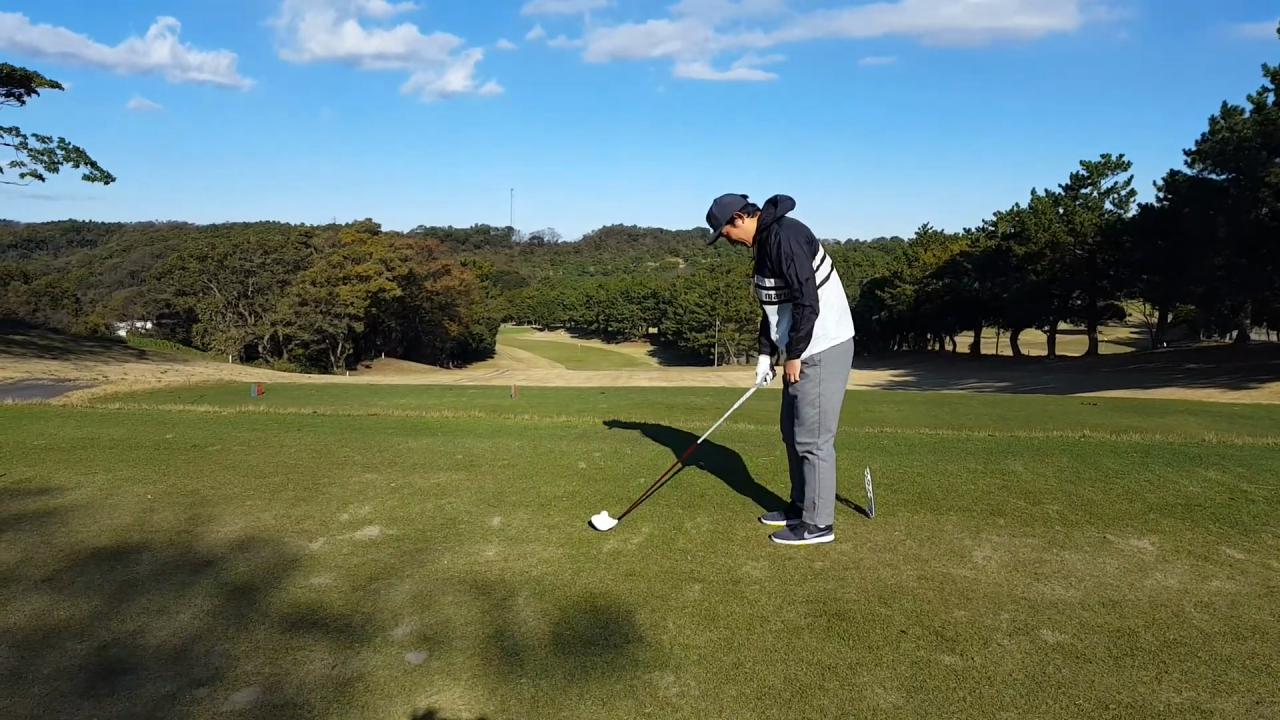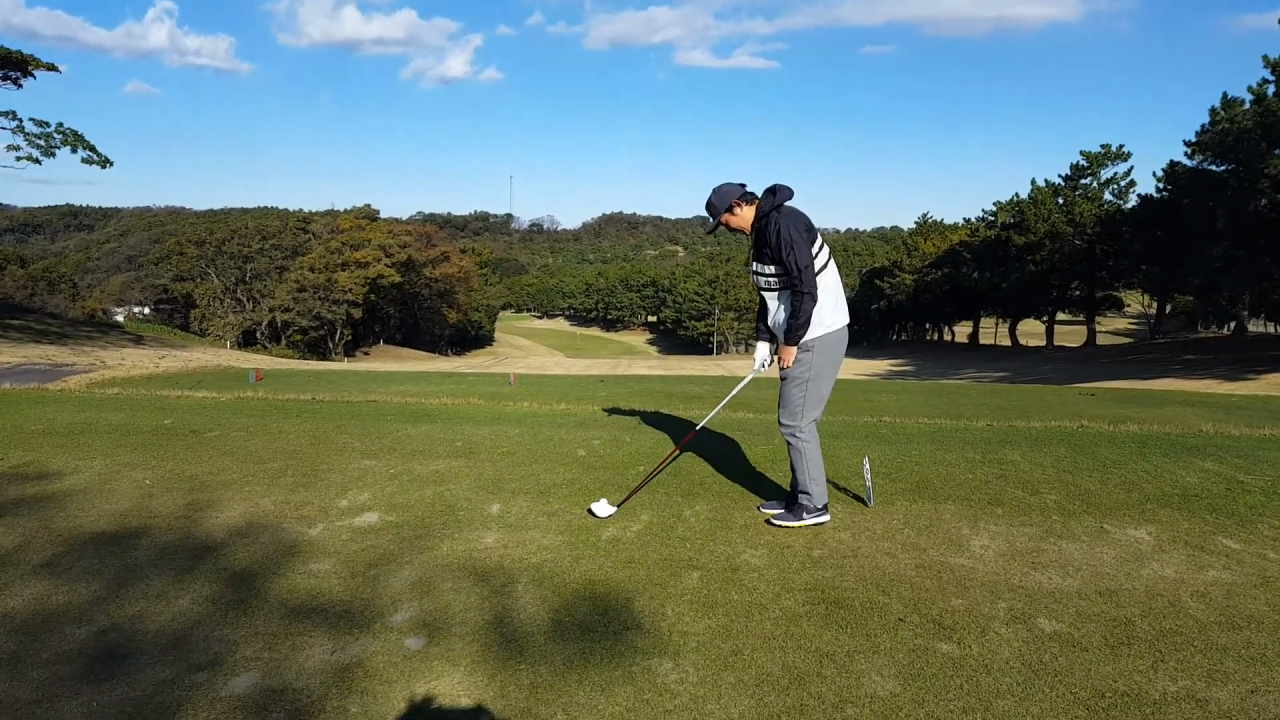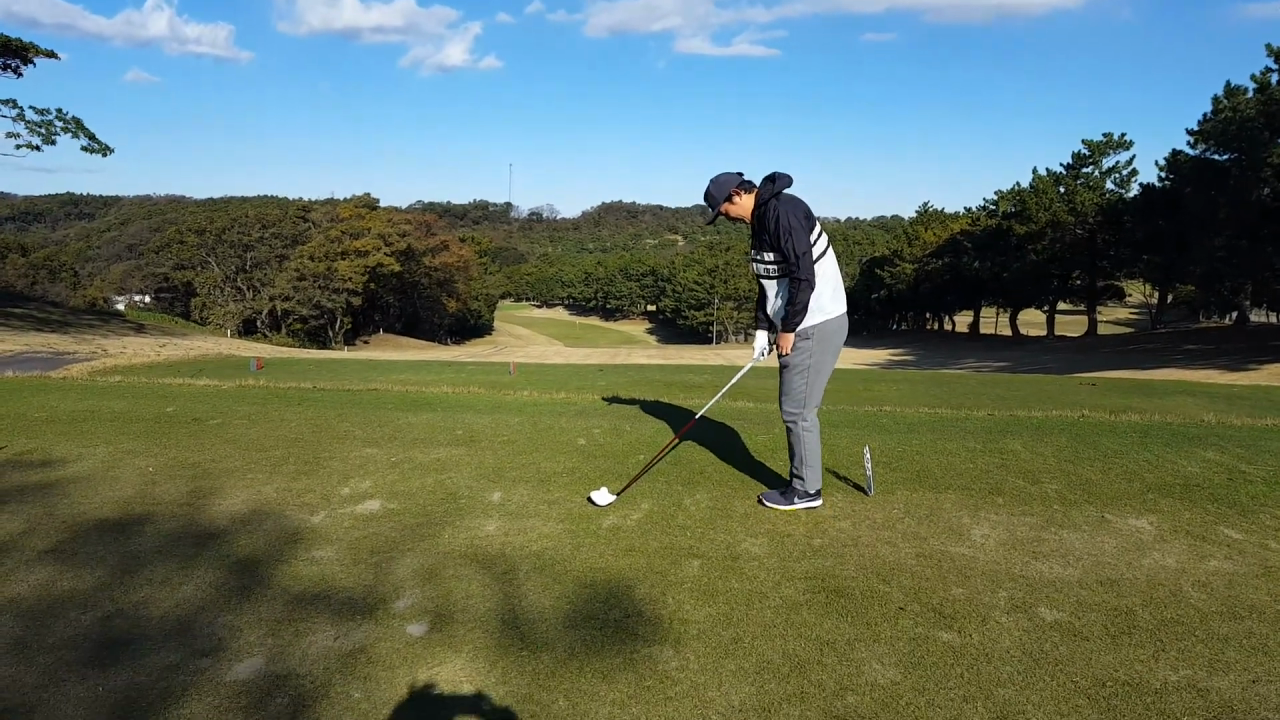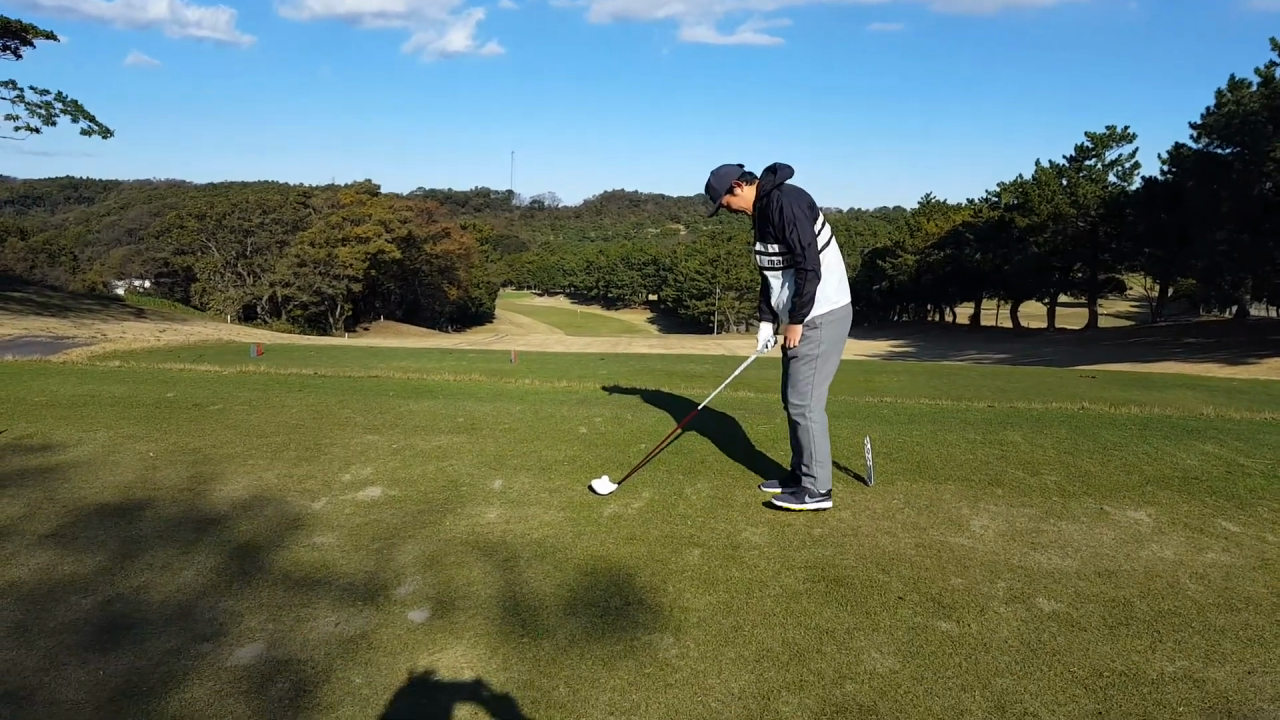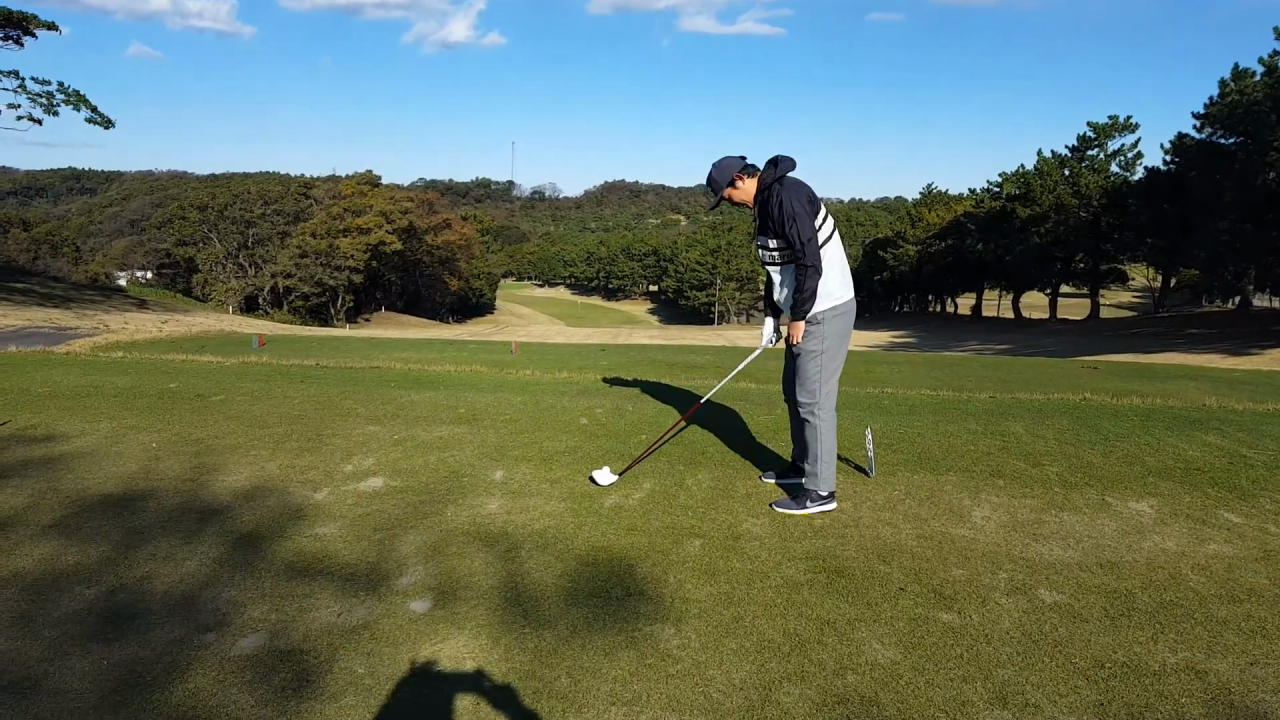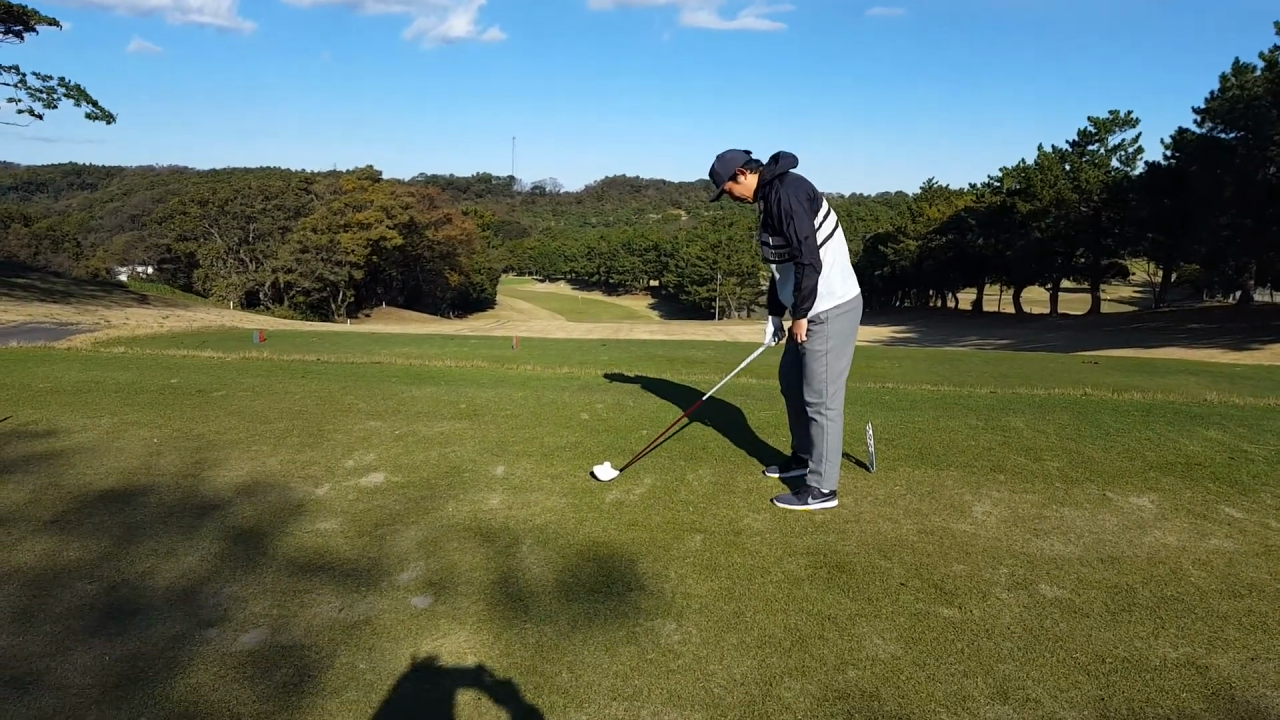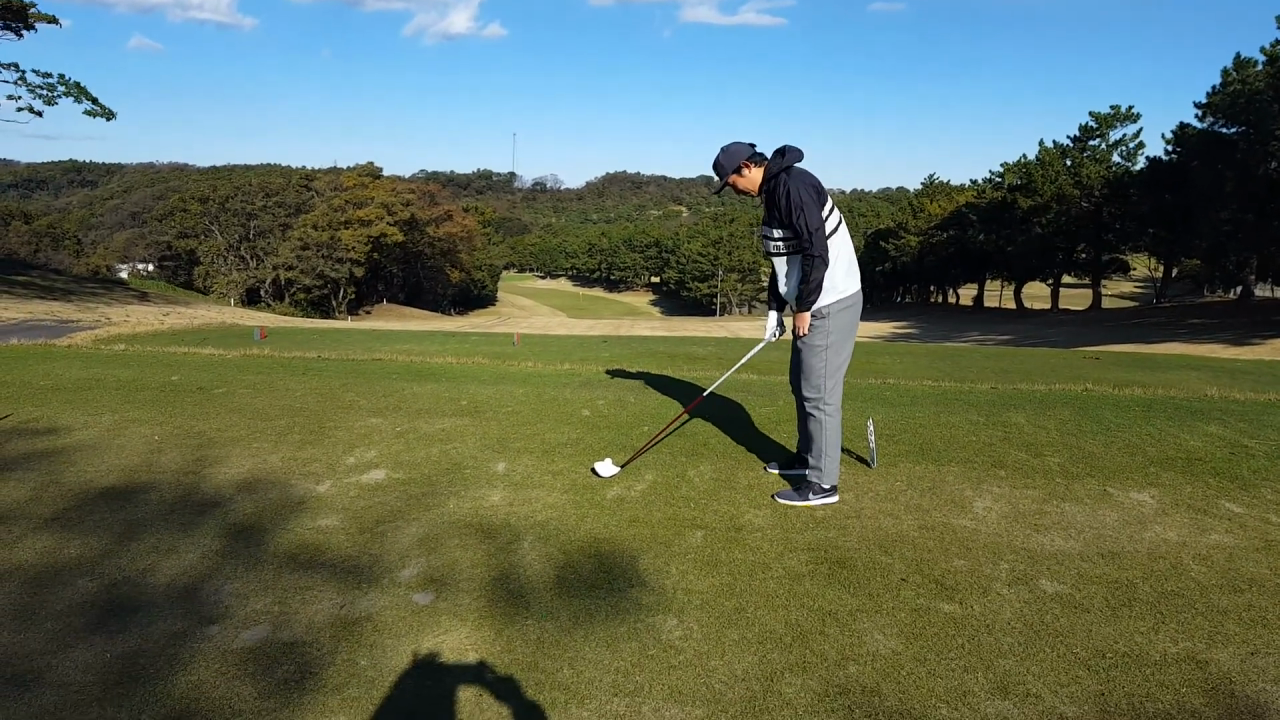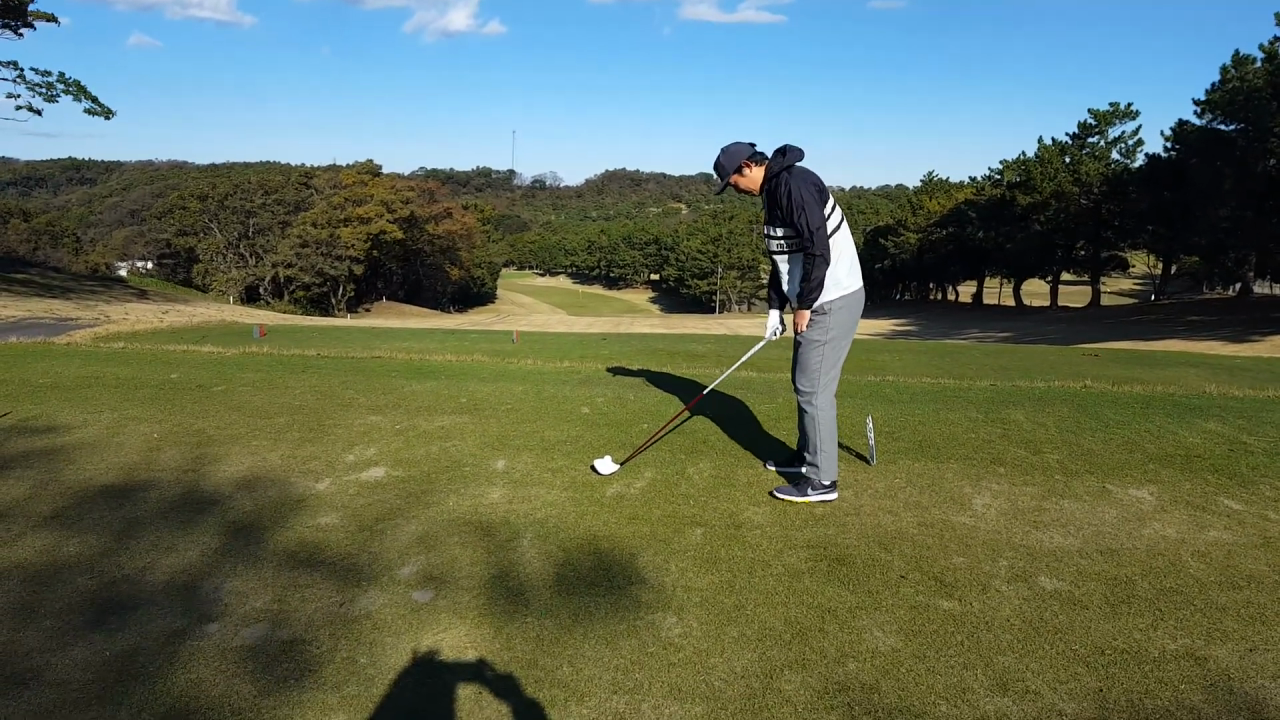
dt=0.2s
person 1, frame 1
left shoulder: (785, 236)
right shoulder: (765, 241)
left elbow: (807, 302)
right elbow: (773, 305)
left wrist: (793, 354)
right wrist: (766, 354)
left hip: (821, 350)
right hip: (804, 350)
left knee: (813, 439)
right knee: (793, 432)
left ankle: (818, 523)
right ankle: (800, 508)
person 1, frame 2
left shoulder: (784, 224)
right shoulder: (763, 230)
left elbow: (806, 288)
right elbow: (770, 292)
left wrist: (790, 341)
right wrist: (764, 341)
left hip: (816, 336)
right hip: (800, 336)
left knee: (796, 420)
right knee: (792, 418)
left ankle: (813, 504)
right ankle: (800, 495)
person 1, frame 3
left shoulder: (783, 211)
right shoulder: (761, 219)
left elbow: (804, 276)
right elbow: (769, 281)
left wrist: (787, 328)
right wrist: (763, 329)
left hip: (816, 323)
right hip: (801, 324)
left knee: (798, 409)
right knee: (793, 408)
left ankle: (808, 489)
right ankle: (800, 483)
person 1, frame 4
left shoulder: (786, 201)
right shoulder: (763, 212)
left elbow: (810, 266)
right elbow: (771, 273)
left wrist: (795, 320)
right wrist: (767, 322)
left hip: (821, 315)
right hip: (803, 316)
left knee: (804, 402)
right knee: (794, 399)
left ankle: (817, 488)
right ankle: (801, 474)
person 1, frame 5
left shoulder: (787, 195)
right shoulder: (766, 203)
left elbow: (810, 261)
left wrist: (798, 316)
right wrist: (771, 316)
left hip: (825, 310)
right hip: (807, 310)
left knee: (814, 399)
right knee: (795, 392)
left ankle: (820, 491)
right ankle: (802, 467)
person 1, frame 6
left shoulder: (787, 192)
right shoulder: (771, 196)
left elbow: (809, 260)
left wrist: (799, 314)
right wrist: (775, 314)
left hip: (829, 308)
right hip: (813, 308)
left knee: (821, 398)
right knee: (792, 381)
left ankle: (822, 488)
right ankle: (803, 457)
person 1, frame 7
left shoulder: (793, 186)
right shoulder: (774, 191)
left elbow: (817, 252)
right elbow: (783, 258)
left wrist: (803, 308)
right wrist: (775, 310)
left hip: (830, 304)
right hip: (814, 303)
left knee: (819, 393)
right knee: (803, 385)
left ankle: (822, 484)
right ankle: (808, 458)
person 1, frame 8
left shoulder: (795, 184)
right shoulder: (775, 190)
left elbow: (818, 250)
right elbow: (782, 257)
left wrist: (804, 305)
right wrist: (775, 308)
left hip: (832, 300)
right hip: (816, 301)
left knee: (813, 387)
right knee: (806, 382)
left ankle: (822, 479)
right ankle: (807, 455)
